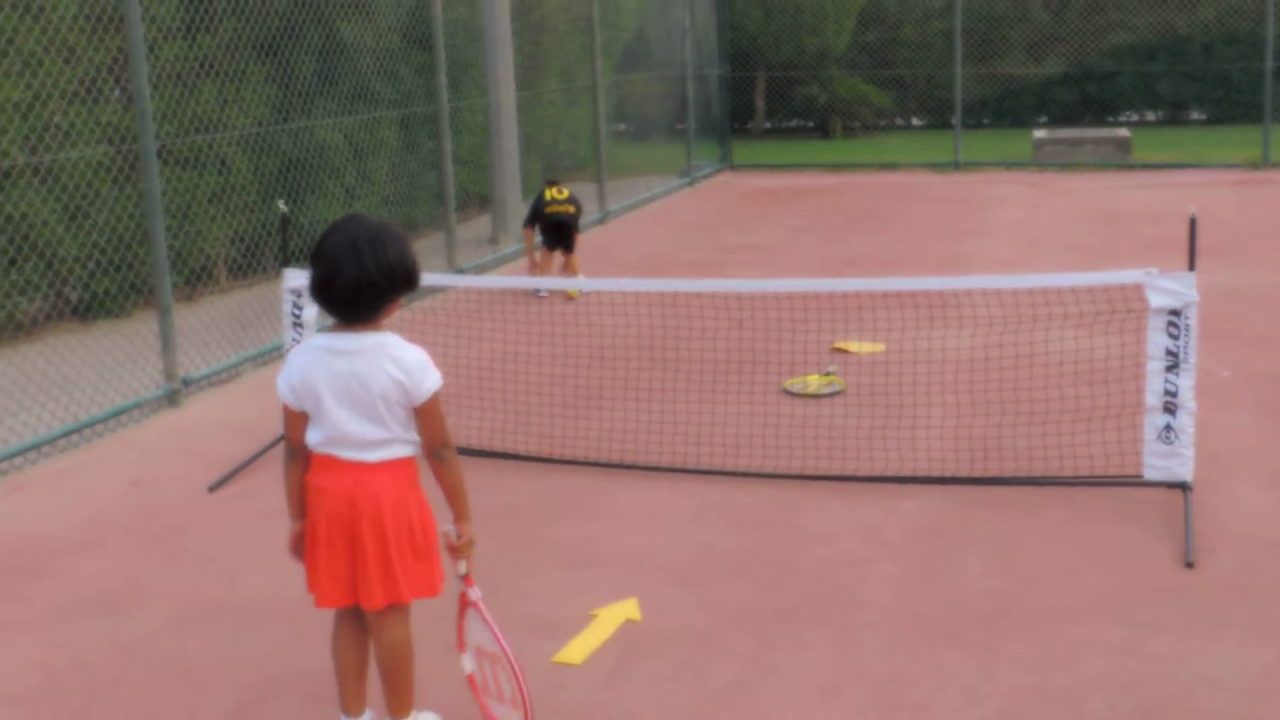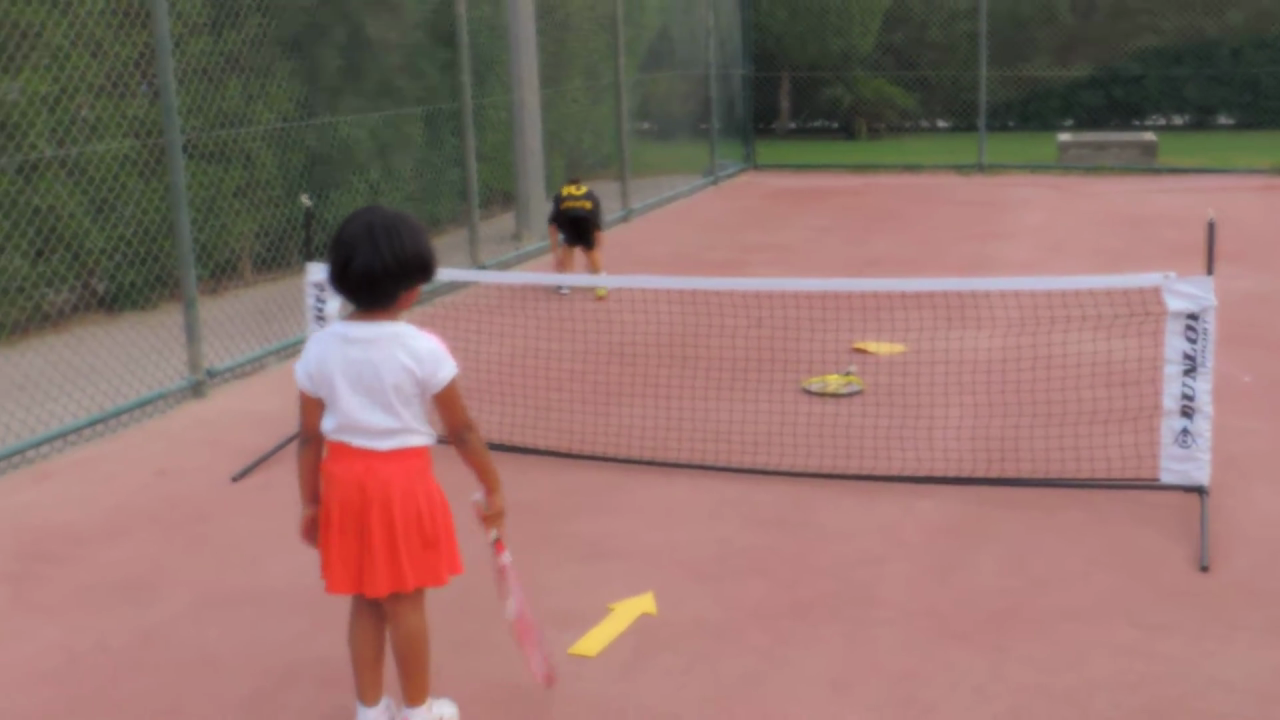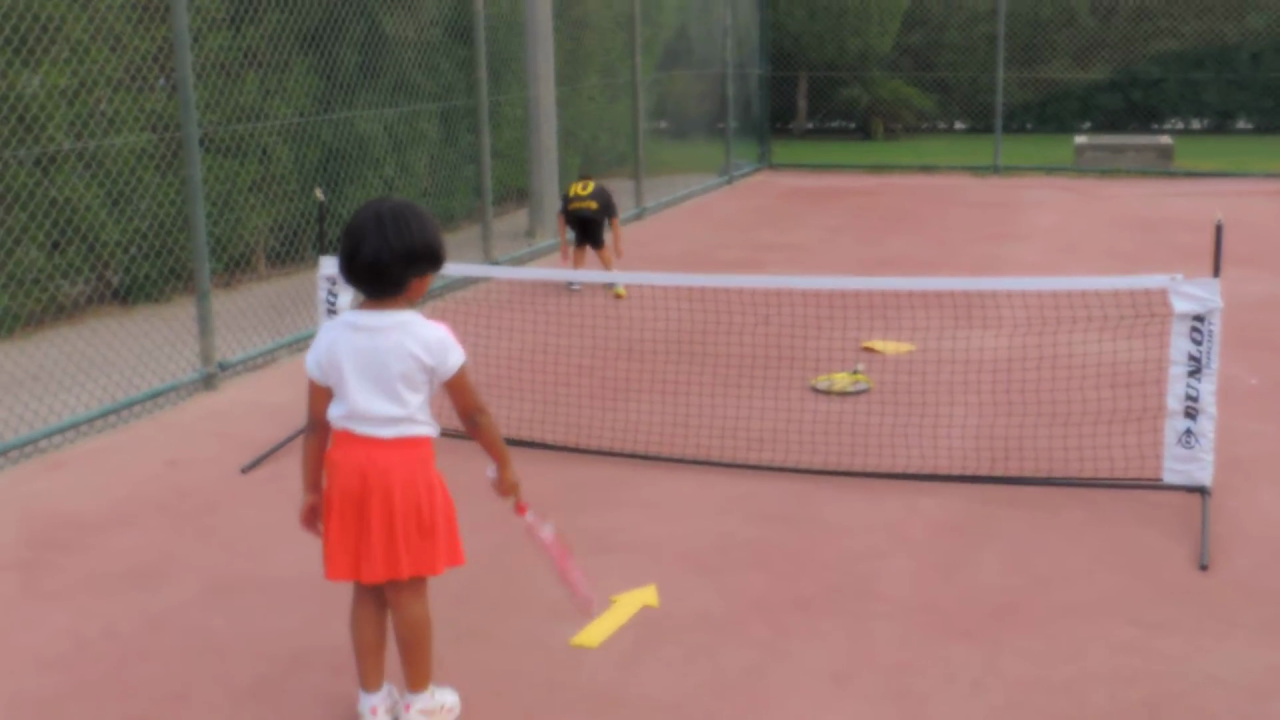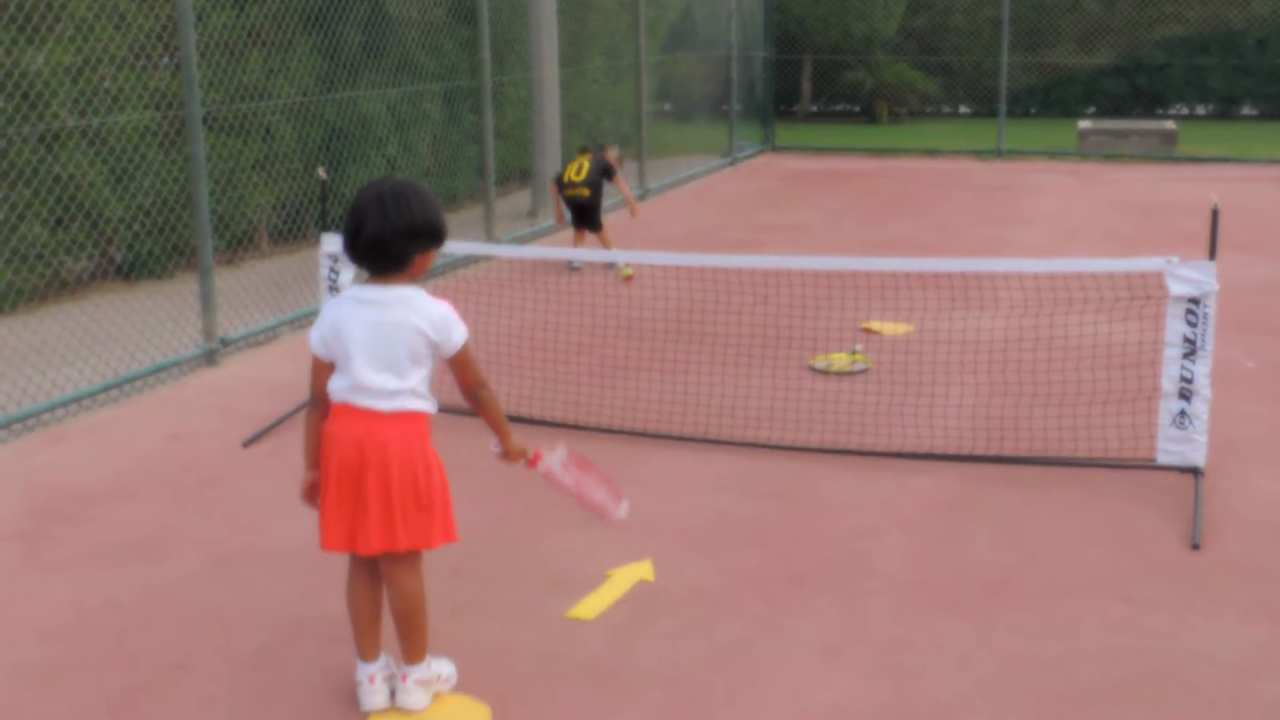
dt=0.1s
person 1, frame 1
left shoulder: (302, 360)
right shoulder: (409, 361)
left elbow: (296, 451)
right elbow: (439, 449)
left wrist: (298, 517)
right wrist: (462, 517)
left hip: (330, 492)
right hip: (390, 492)
left knee: (349, 612)
right knee: (390, 613)
person 1, frame 2
left shoulder: (319, 347)
right shoulder: (422, 349)
left elbow: (309, 436)
right elbow: (461, 429)
left wrist: (309, 502)
right wrist: (492, 489)
left hip: (345, 478)
right hip: (403, 478)
left knee: (365, 599)
right knee: (405, 601)
person 1, frame 3
left shoulder: (331, 336)
right shoulder: (431, 337)
left elbow: (316, 425)
right elbow: (473, 413)
left wrist: (311, 488)
right wrist: (505, 466)
left hip: (349, 466)
right hip: (405, 467)
left knee: (367, 589)
right knee: (407, 589)
person 1, frame 4
left shoulder: (335, 310)
right shoulder: (433, 313)
left elbow: (317, 398)
right elbow: (475, 388)
left wrist: (312, 466)
right wrist: (506, 438)
left hip: (345, 437)
right hip: (401, 439)
left knee: (362, 559)
right knee: (401, 561)
left ankle: (370, 675)
right ankle: (416, 673)
